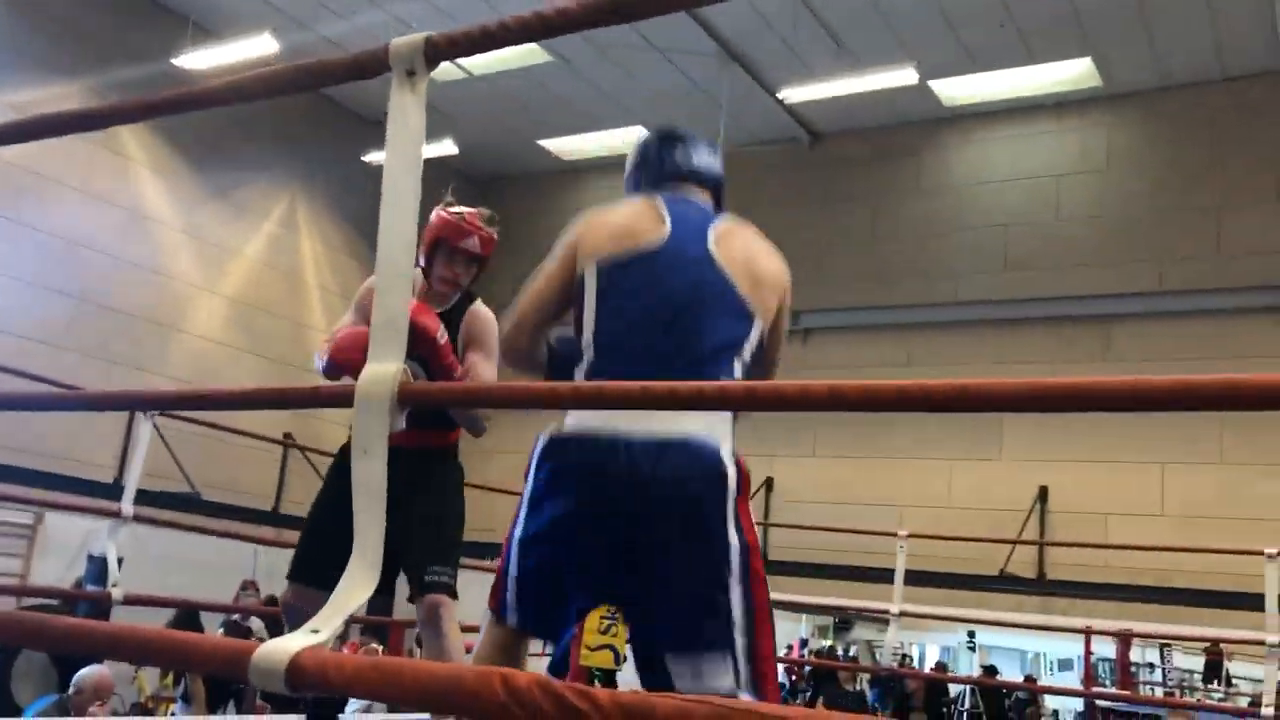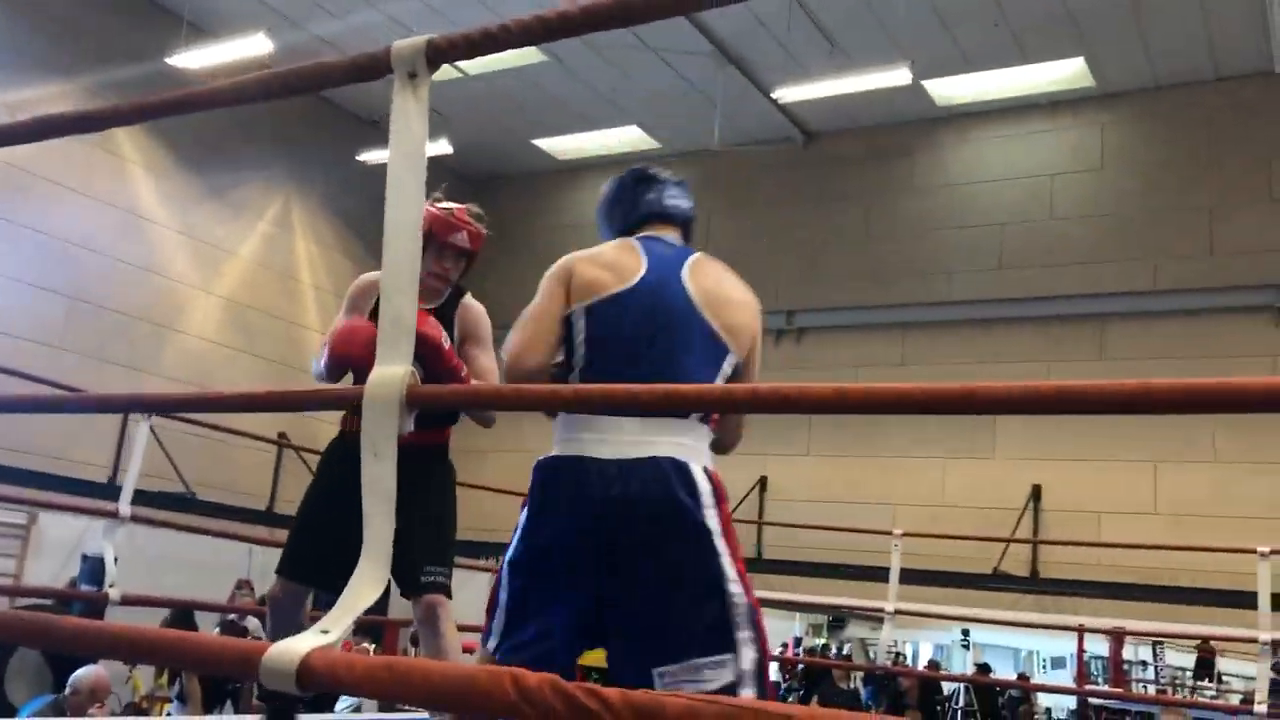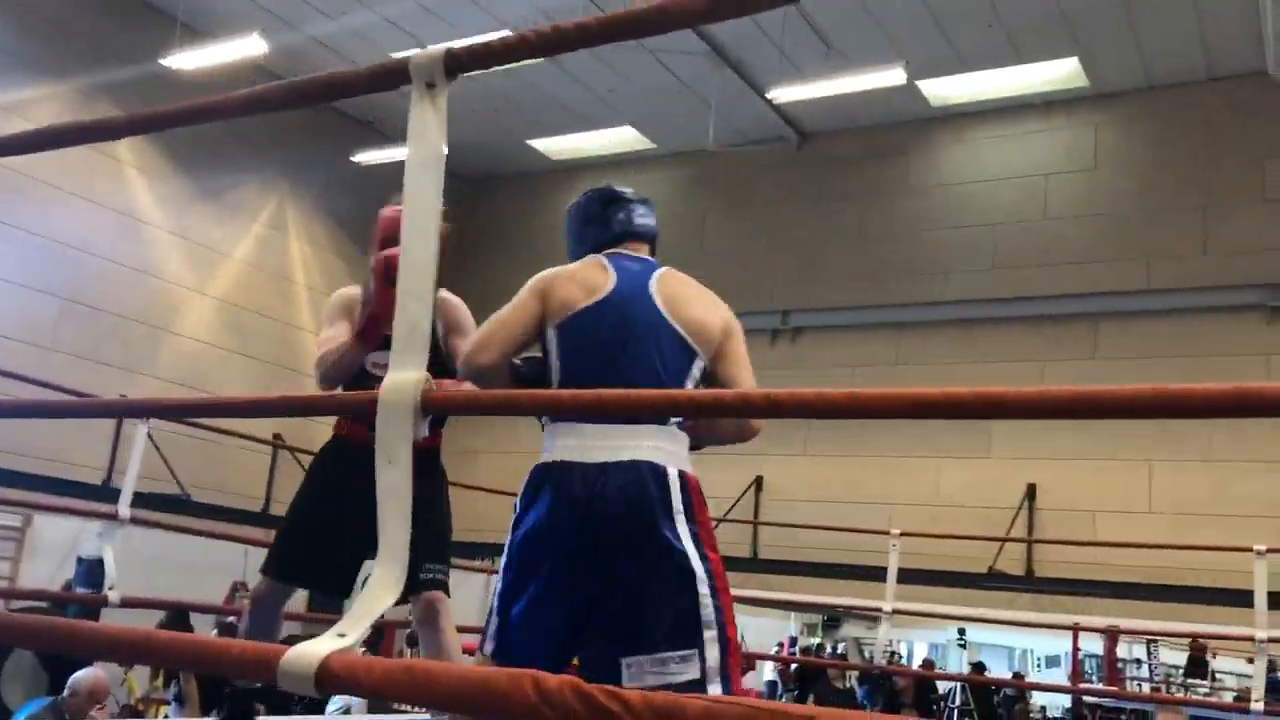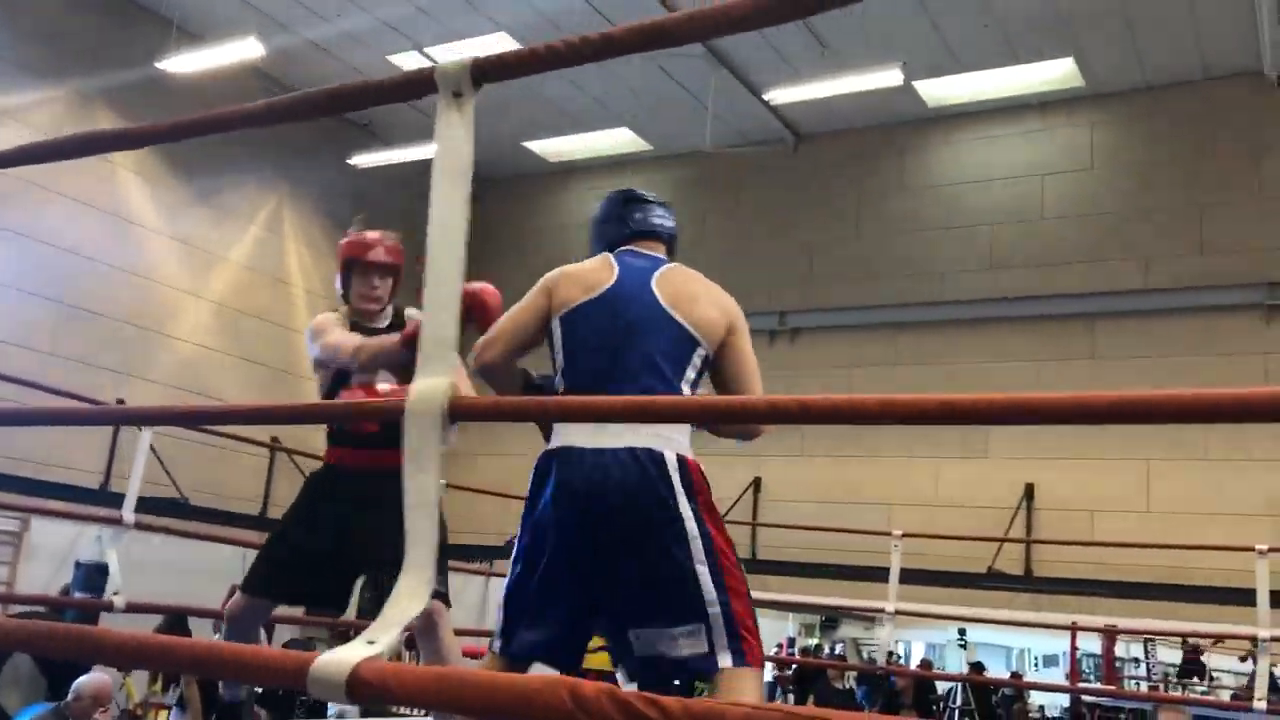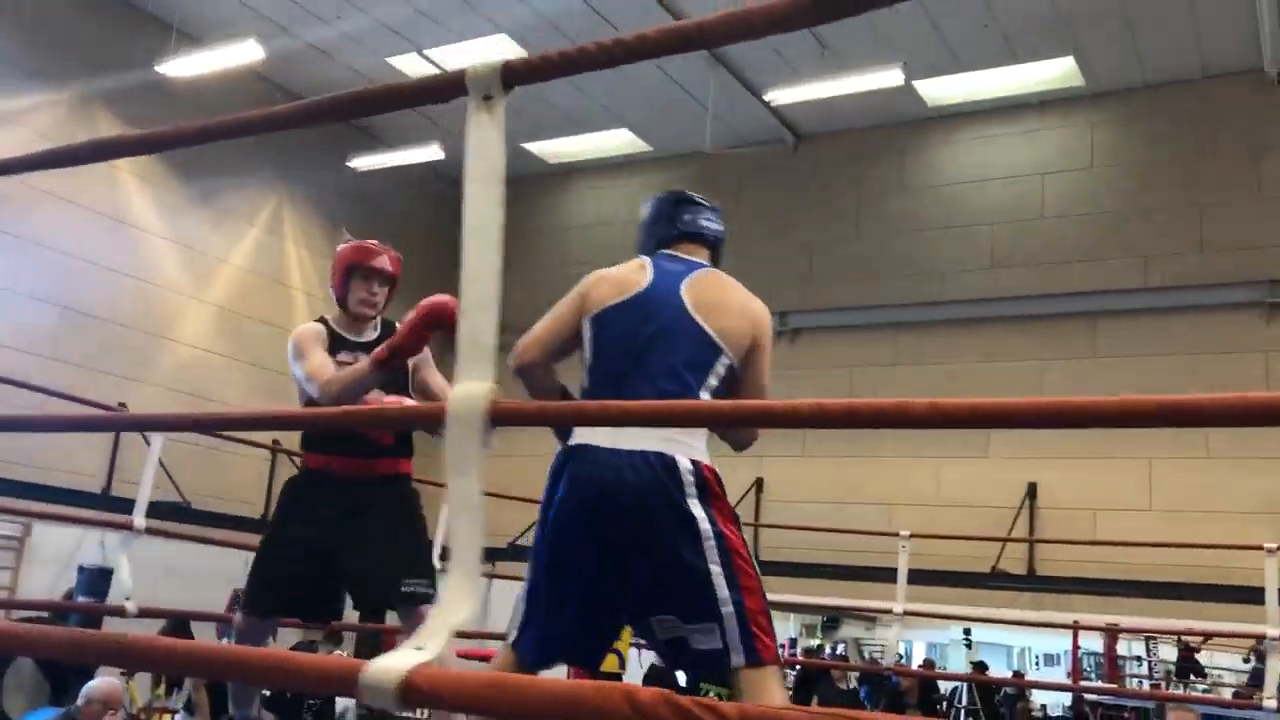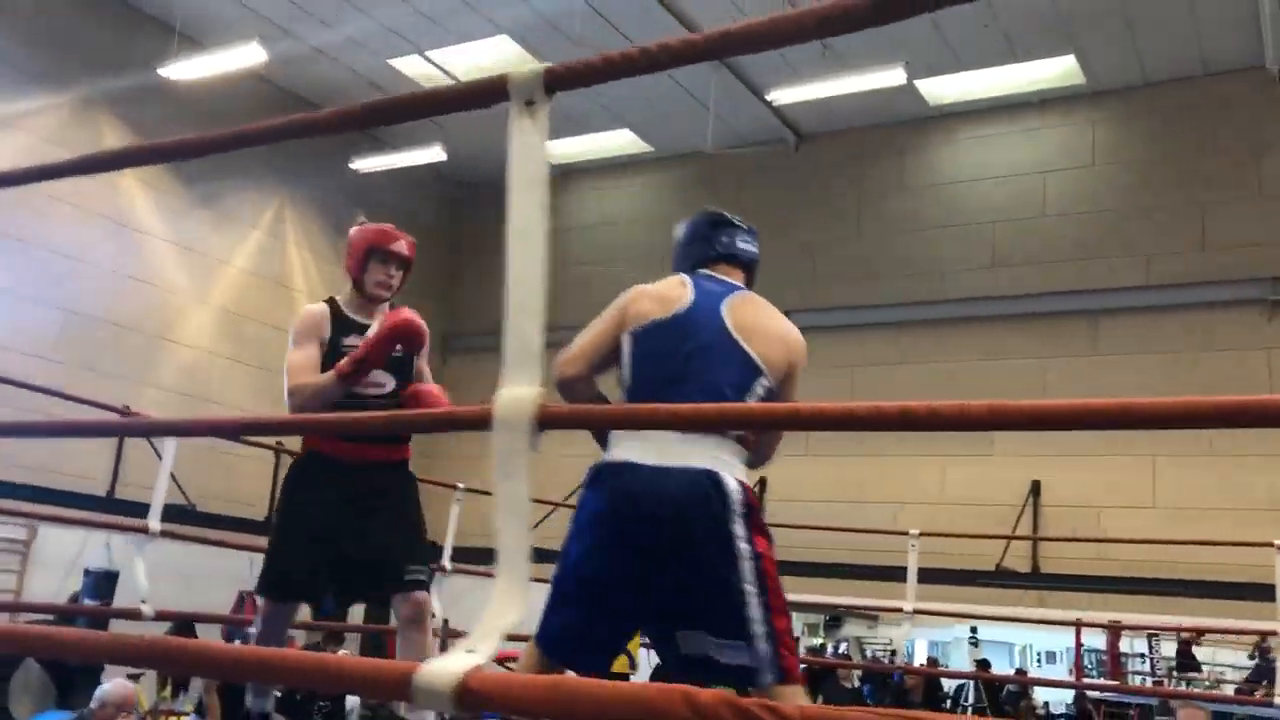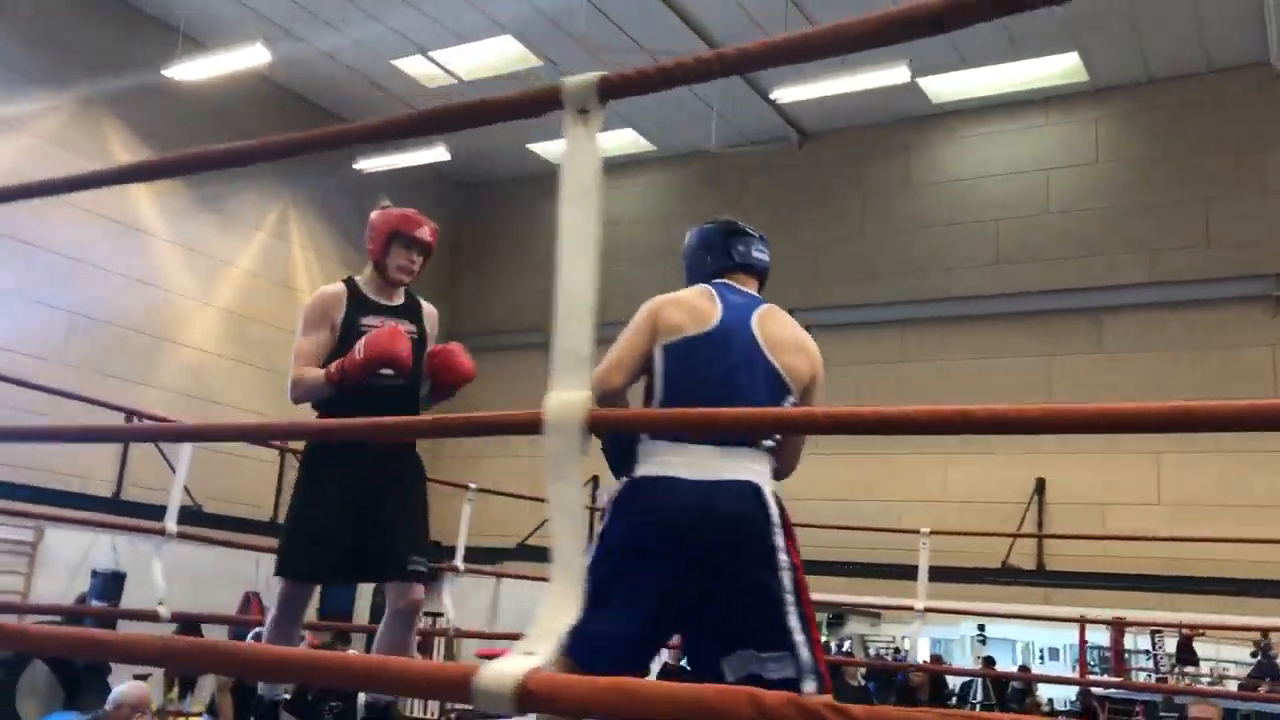
dt=0.1s
person 1, frame 1
left shoulder: (597, 227)
right shoulder: (766, 263)
left elbow: (516, 340)
right elbow: (758, 388)
left hip: (585, 458)
right hip: (694, 472)
left knee: (510, 617)
right knee: (730, 690)
person 1, frame 2
left shoulder: (580, 267)
right shoulder: (738, 298)
left elbow: (519, 368)
right elbow: (729, 432)
left hip: (573, 481)
right hip: (675, 490)
left knee: (505, 656)
right knee: (732, 691)
person 1, frame 3
left shoulder: (556, 284)
right shoulder: (708, 306)
left elbow: (477, 360)
right elbow: (746, 421)
left hip: (563, 487)
right hip: (654, 494)
left knee: (502, 659)
right knee: (700, 686)
person 1, frame 4
left shoulder: (566, 279)
right shoulder: (716, 301)
left elbow: (488, 358)
right elbow: (750, 420)
left hip: (570, 472)
right hip: (656, 476)
left knee: (509, 651)
right knee: (732, 661)
person 1, frame 5
left shoulder: (602, 281)
right shoulder: (747, 310)
left elbow: (526, 359)
right elbow: (744, 434)
left hip: (584, 471)
right hip: (671, 479)
left knee: (524, 650)
right knee: (751, 660)
person 1, frame 6
left shoulder: (642, 298)
right shoulder: (782, 334)
left elbow: (568, 373)
left hip: (624, 485)
right hip: (708, 494)
left knee: (550, 647)
right knee: (773, 677)
person 1, frame 7
left shoulder: (666, 308)
right shoulder: (801, 345)
left elbow: (606, 384)
left wrist: (625, 441)
left hip: (656, 500)
right hip: (746, 509)
left knee: (577, 656)
right knee: (802, 687)
person 2, frame 1
left shoulder: (477, 320)
right shoulder: (379, 292)
left elbow: (477, 422)
right elbow: (323, 364)
left wrist: (441, 363)
right wrist: (336, 359)
left hip: (429, 469)
left knee: (435, 604)
right knee: (299, 599)
person 2, frame 2
left shoulder: (470, 316)
right shoulder: (369, 291)
left elbow: (488, 411)
right elbow: (324, 370)
left wrist: (446, 364)
right wrist: (336, 359)
left hip: (421, 465)
right hip: (355, 454)
left knee: (431, 603)
right knee: (286, 592)
right ankle: (277, 701)
person 2, frame 3
left shoulder: (447, 310)
right shoulder: (348, 302)
right elbow: (327, 377)
right wrist: (375, 314)
left hip: (413, 467)
right hip: (348, 456)
left knee: (432, 603)
right knee: (268, 592)
person 2, frame 4
left shoulder: (418, 324)
right shoulder: (326, 328)
left elbow: (464, 398)
right elbow: (352, 355)
left wrist: (394, 401)
left hip: (400, 484)
right hip: (339, 481)
left knee: (431, 612)
right knee: (245, 609)
person 2, frame 5
left shoulder: (405, 342)
right shoulder: (310, 337)
right elbow: (326, 392)
left wrist: (406, 413)
right wrist: (399, 345)
left hip: (387, 493)
right hip: (317, 490)
left knee: (419, 616)
right knee: (251, 625)
person 2, frame 6
left shoulder: (412, 329)
right shoulder: (317, 320)
left elbow: (419, 401)
right elbow: (300, 398)
left wrist: (431, 406)
right wrist: (362, 359)
left hip: (388, 480)
right hip: (322, 475)
left knee: (415, 606)
right knee: (276, 610)
person 2, frame 7
left shoulder: (425, 315)
right shoulder: (331, 300)
right elbow: (299, 389)
left wrist: (443, 385)
right wrist: (351, 368)
left hip: (397, 464)
right hip: (335, 457)
left knee: (408, 599)
right knee: (293, 593)
